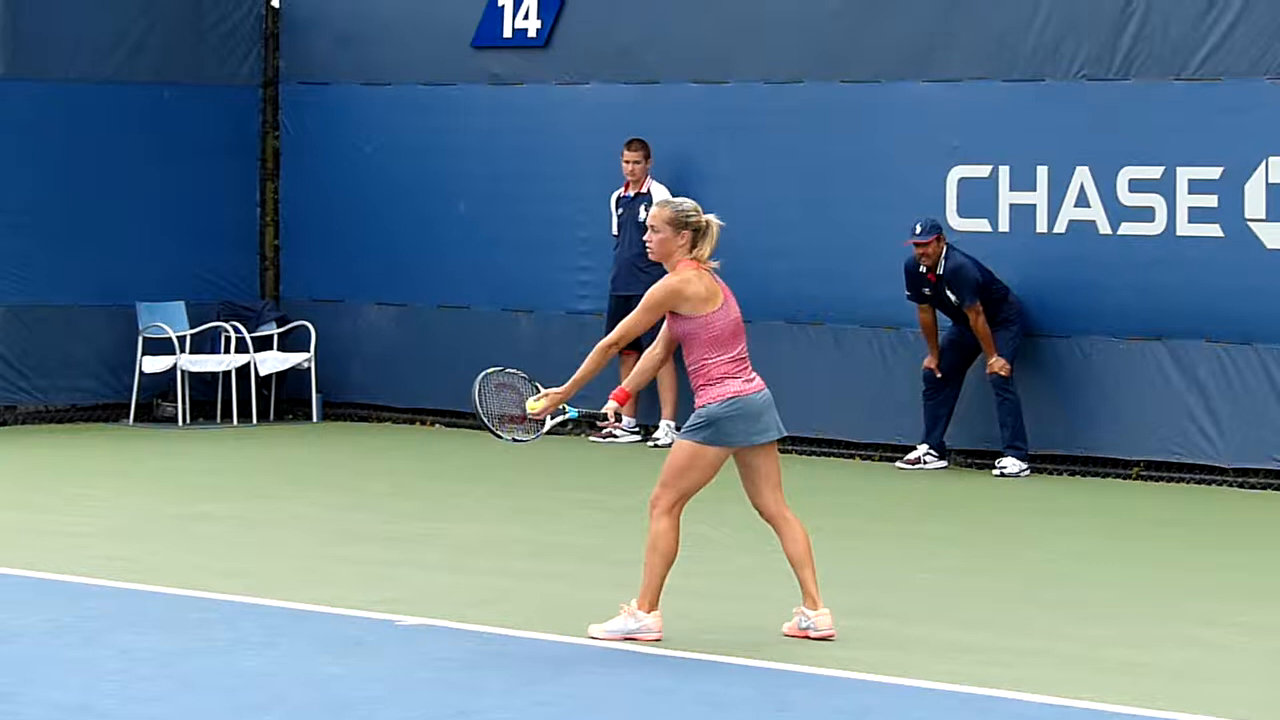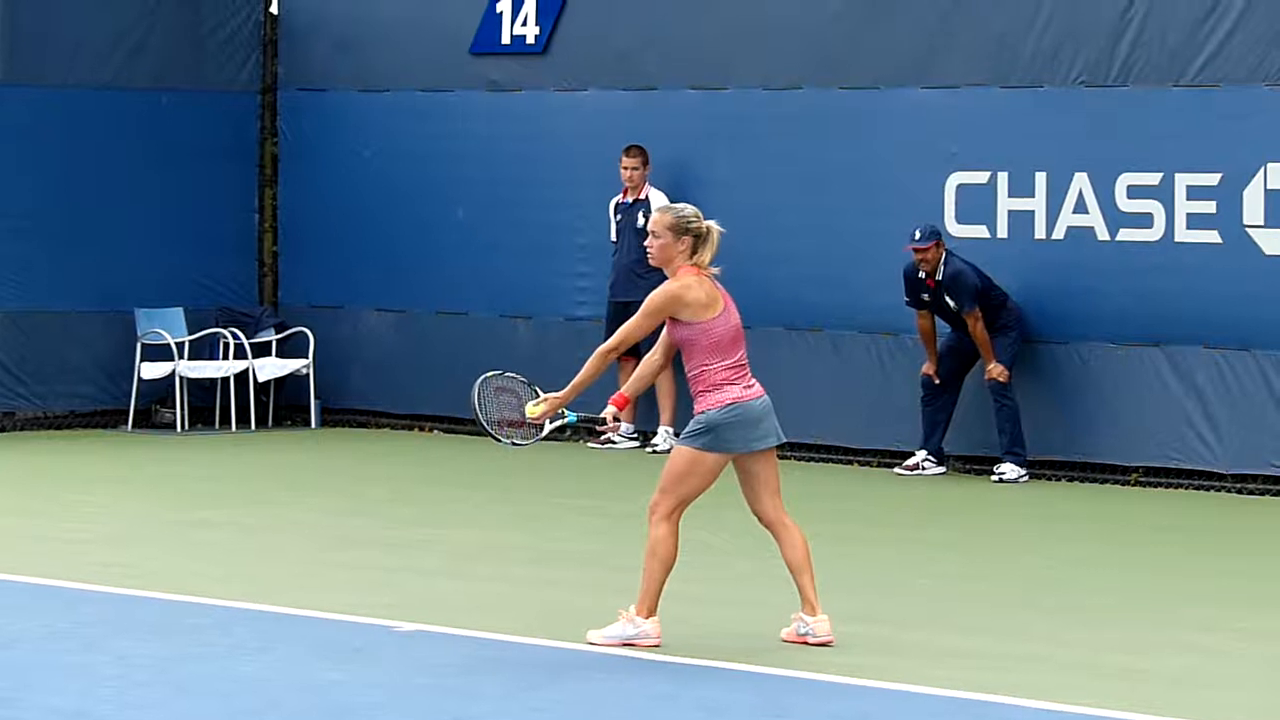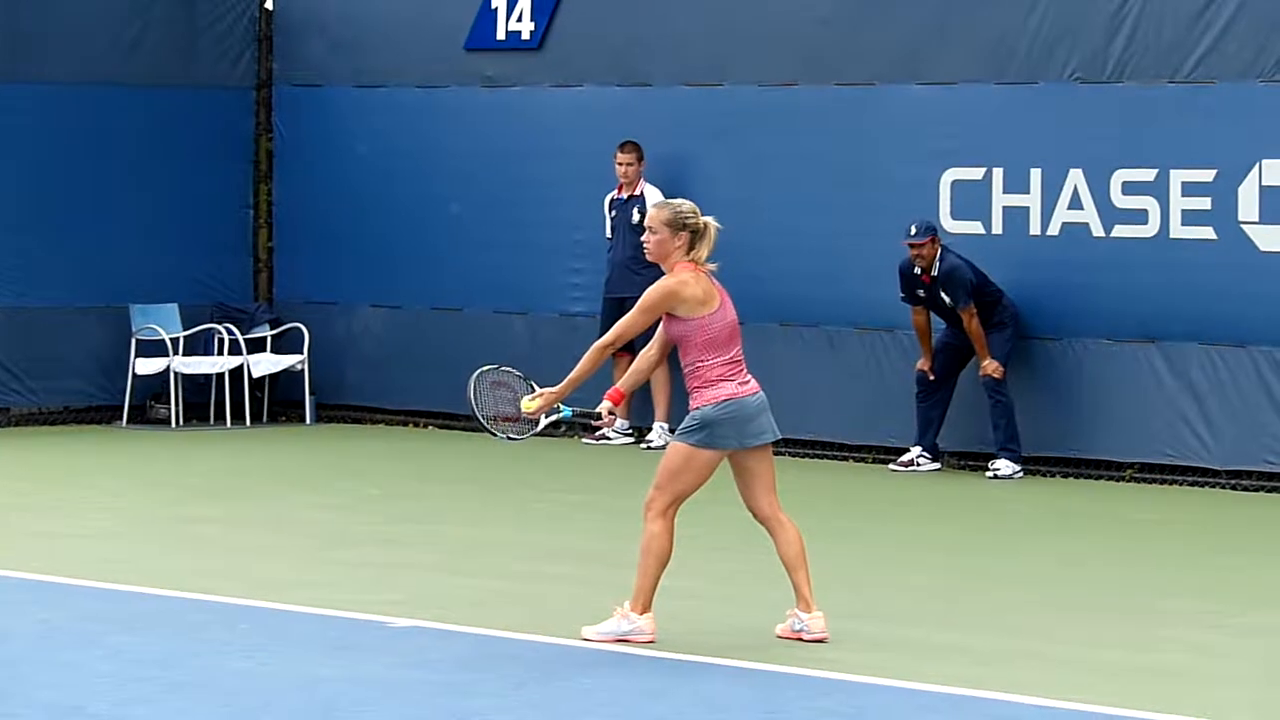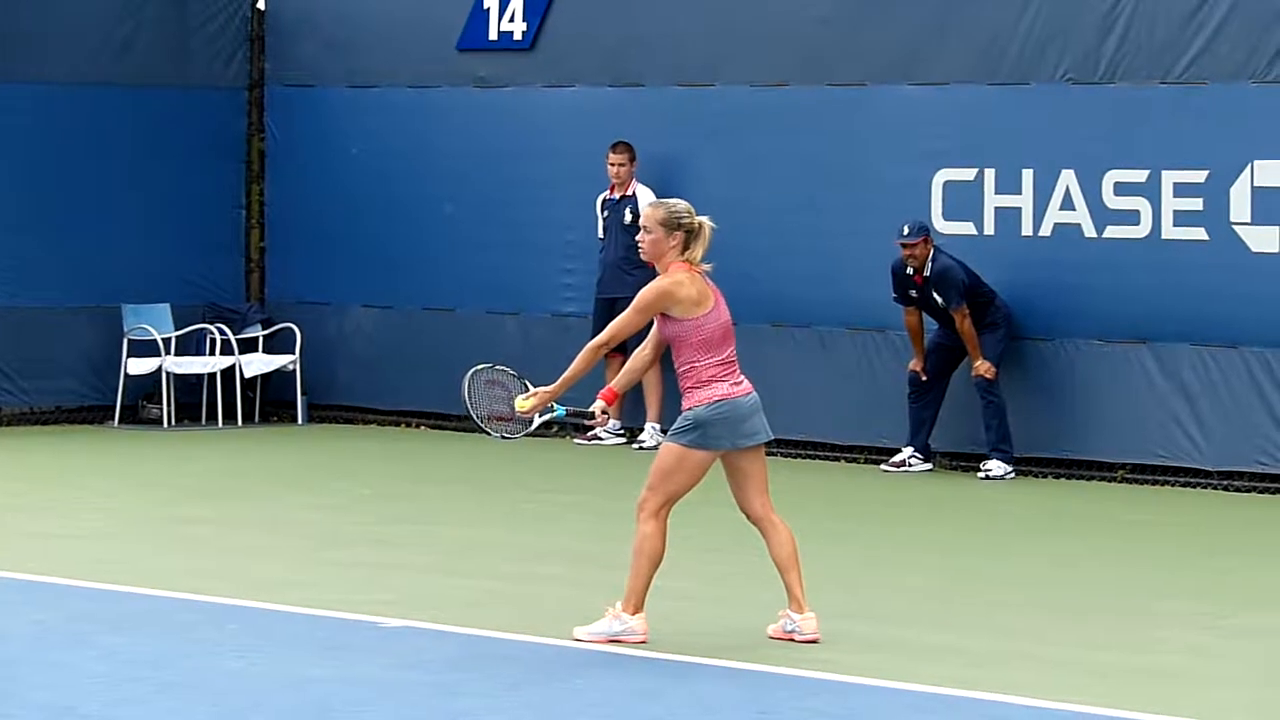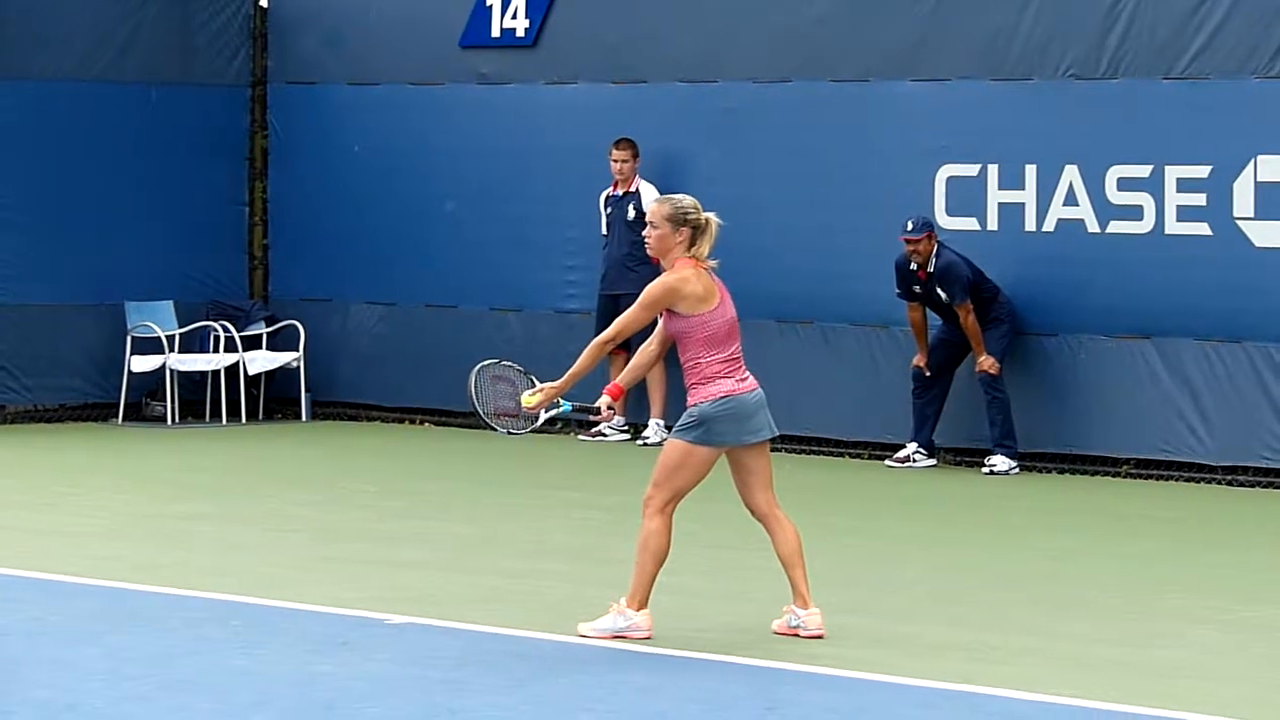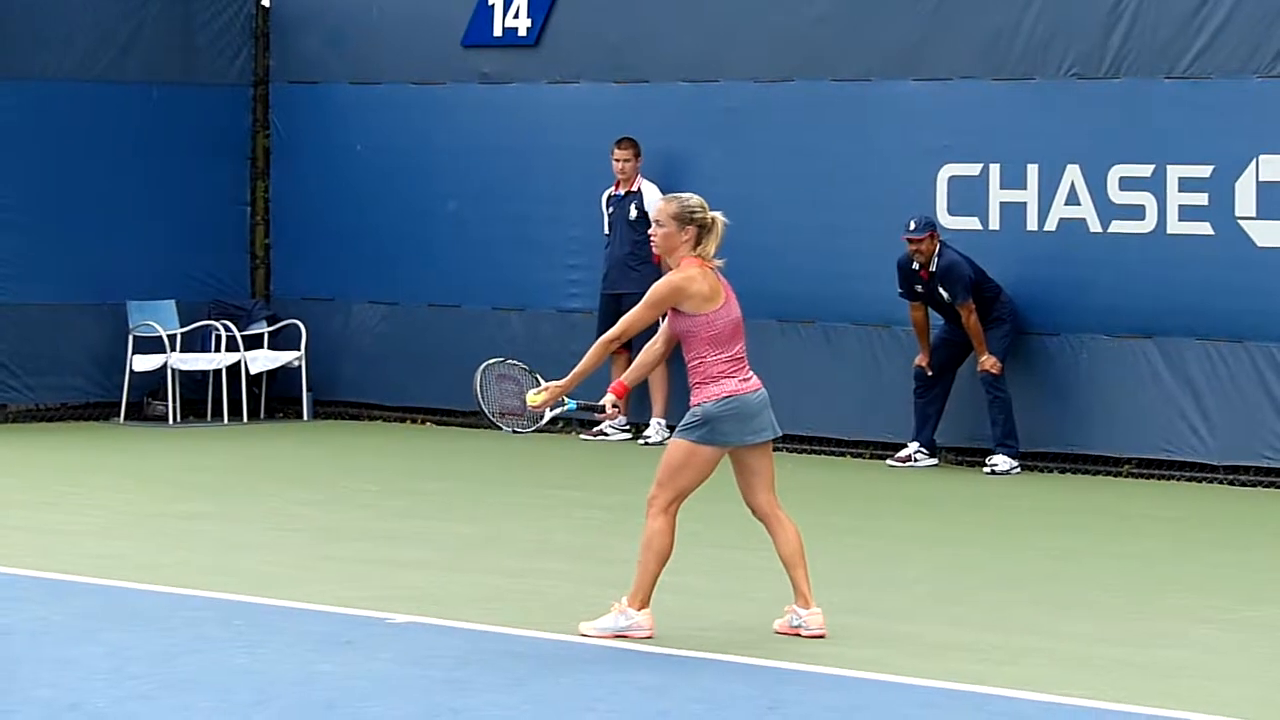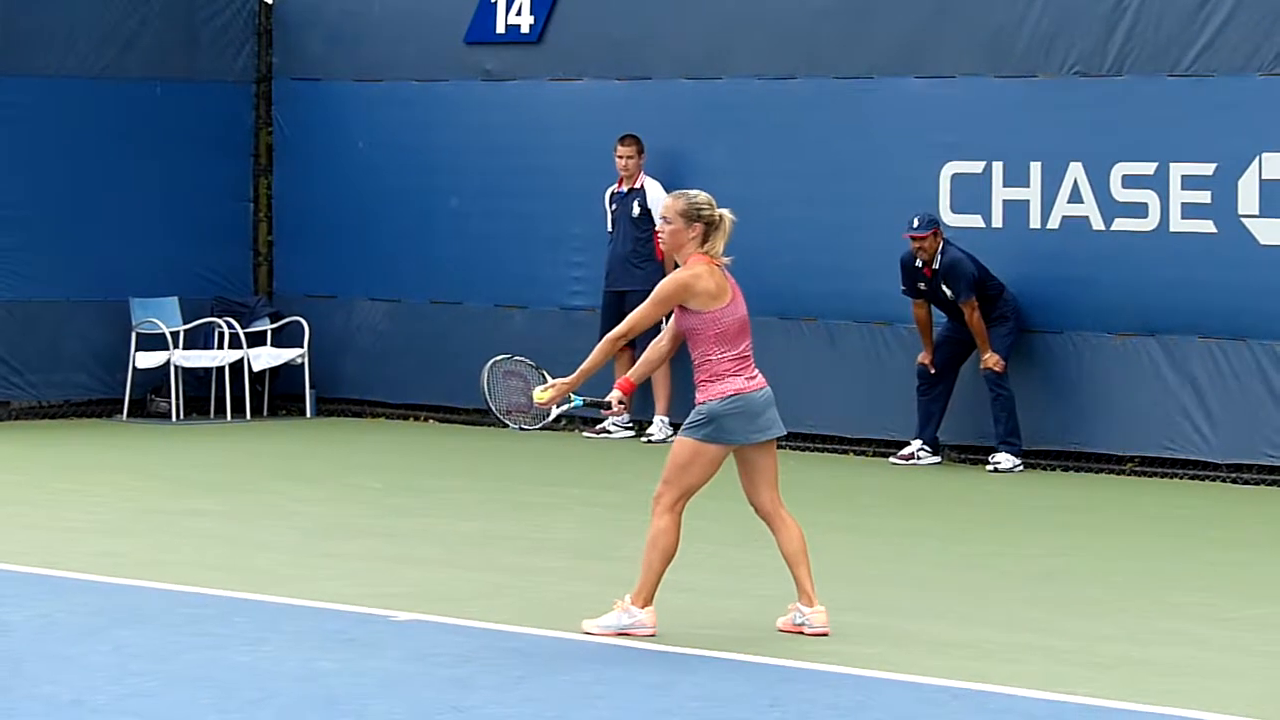
dt=0.3s
person 1, frame 1
left shoulder: (677, 284)
right shoulder: (700, 277)
left elbow: (612, 343)
right elbow: (659, 350)
left wrist: (565, 392)
right wrist: (620, 397)
left hip: (721, 408)
right hip: (754, 400)
left knee: (664, 505)
right knee: (775, 508)
left ankle: (644, 614)
right ankle: (815, 611)
person 1, frame 2
left shoulder: (678, 290)
right shoulder: (700, 284)
left elbow: (612, 348)
right elbow: (658, 356)
left wrist: (564, 397)
right wrist: (620, 401)
left hip: (720, 415)
right hip: (753, 406)
left knee: (663, 511)
right knee: (773, 514)
left ankle: (643, 620)
right ankle: (814, 618)
person 1, frame 3
left shoulder: (674, 285)
right shoulder: (696, 279)
left elbow: (608, 343)
right elbow: (654, 350)
left wrist: (560, 391)
right wrist: (615, 397)
left hip: (716, 410)
right hip: (749, 403)
left knee: (658, 507)
right knee: (769, 511)
left ankle: (637, 616)
right ankle: (808, 615)
person 1, frame 4
left shoulder: (669, 286)
right shoulder: (691, 280)
left elbow: (602, 343)
right elbow: (649, 350)
left wrist: (554, 391)
right wrist: (608, 396)
left hip: (708, 411)
right hip: (741, 403)
left knee: (651, 508)
right knee: (761, 512)
left ankle: (629, 616)
right ankle: (800, 615)
person 1, frame 5
left shoulder: (674, 282)
right shoulder: (697, 275)
left elbow: (608, 339)
right elbow: (654, 346)
left wrist: (559, 387)
right wrist: (614, 391)
left hip: (712, 407)
right hip: (746, 400)
left knee: (656, 504)
right knee: (765, 507)
left ankle: (633, 612)
right ankle: (805, 611)
person 1, frame 6
left shoulder: (680, 281)
right shoulder: (703, 274)
left elbow: (613, 338)
right elbow: (660, 344)
left wrist: (565, 385)
right wrist: (619, 389)
left hip: (717, 407)
right hip: (749, 400)
left knee: (660, 504)
right knee: (767, 507)
left ankle: (635, 612)
right ankle: (806, 610)
person 1, frame 7
left shoulder: (687, 278)
right shoulder: (710, 272)
left elbow: (620, 334)
right elbow: (666, 341)
left wrist: (571, 382)
right wrist: (625, 386)
left hip: (721, 405)
right hip: (754, 397)
left knee: (666, 502)
right knee: (770, 506)
left ankle: (638, 610)
right ankle: (810, 608)
person 2, frame 1
left shoulder: (659, 193)
right shoulder: (617, 197)
right wrist: (621, 271)
left hip: (651, 287)
right hip: (621, 287)
right knee: (627, 352)
left ankle: (667, 425)
right ankle: (627, 424)
person 2, frame 2
left shoulder: (657, 200)
right shoulder: (615, 204)
right wrist: (619, 279)
left hip: (649, 292)
right hip: (619, 292)
right knee: (625, 358)
left ankle: (665, 431)
right ankle: (626, 429)
person 2, frame 3
left shoulder: (652, 196)
right shoulder: (610, 200)
left wrist: (660, 280)
right wrist: (615, 274)
left hip: (644, 289)
right hip: (614, 289)
right knee: (620, 354)
left ankle: (661, 427)
right ankle: (620, 426)
person 2, frame 4
left shoulder: (644, 196)
right shoulder: (602, 201)
right wrist: (607, 276)
left hip: (636, 290)
right hip: (607, 289)
right knee: (613, 355)
left ankle: (652, 428)
right ankle: (613, 425)
person 2, frame 5
left shoulder: (647, 193)
right shoulder: (606, 197)
right wrist: (609, 275)
left hip: (640, 287)
right hip: (610, 287)
right knee: (616, 352)
left ankle: (657, 424)
right ankle: (616, 422)
person 2, frame 6
left shoulder: (649, 193)
right shoulder: (608, 196)
right wrist: (612, 274)
left hip: (642, 287)
right hip: (612, 286)
right knee: (619, 351)
left ankle: (658, 423)
right ankle: (618, 421)
person 2, frame 7
left shoulder: (652, 190)
right shoulder: (611, 194)
right wrist: (615, 272)
left hip: (645, 284)
right hip: (615, 283)
right knee: (621, 349)
left ankle: (662, 422)
right ankle: (620, 419)
person 3, frame 1
left shoulder: (959, 267)
right shoulder: (913, 267)
left elbow: (976, 315)
right elbow: (925, 310)
left wrist: (993, 357)
right wrist: (934, 354)
left hip: (1003, 318)
right hip: (964, 323)
left knee: (999, 377)
right knee: (935, 375)
left ankle: (1016, 457)
right ankle: (932, 450)
person 3, frame 2
left shoulder: (958, 273)
right shoulder: (912, 273)
left elbow: (975, 321)
right elbow: (924, 317)
left wrist: (990, 364)
right wrist: (932, 360)
left hip: (1002, 325)
right hip: (963, 330)
left knee: (997, 383)
right knee: (933, 381)
left ankle: (1014, 463)
right ankle: (930, 456)
person 3, frame 3
left shoulder: (953, 269)
right shoulder: (907, 269)
left elbow: (970, 317)
right elbow: (919, 313)
left wrist: (985, 359)
right wrist: (926, 356)
left hip: (996, 321)
right hip: (957, 326)
left knee: (992, 379)
right knee: (928, 377)
left ankle: (1009, 459)
right ankle: (925, 452)
person 3, frame 4
left shoulder: (946, 269)
right shoulder: (900, 269)
left elbow: (963, 318)
right elbow: (912, 313)
left wrist: (977, 360)
right wrist: (919, 357)
left hip: (989, 322)
right hip: (950, 327)
left knee: (984, 380)
right knee: (919, 378)
left ankle: (1001, 460)
right ankle: (917, 452)
person 3, frame 5
left shoulder: (949, 265)
right shoulder: (904, 265)
left elbow: (966, 313)
right elbow: (915, 309)
left wrist: (981, 355)
right wrist: (923, 352)
left hip: (993, 317)
right hip: (954, 322)
left knee: (988, 375)
right knee: (924, 374)
left ankle: (1005, 455)
right ankle: (921, 448)
person 3, frame 6
left shoulder: (952, 265)
right shoulder: (906, 265)
left elbow: (968, 313)
right elbow: (918, 309)
left wrist: (983, 355)
right wrist: (925, 352)
left hip: (995, 317)
right hip: (955, 322)
left knee: (990, 375)
right knee: (925, 373)
left ankle: (1006, 455)
right ankle: (922, 448)
person 3, frame 7
left shoulder: (955, 262)
right shoulder: (909, 262)
left elbow: (971, 311)
right elbow: (920, 306)
left wrist: (986, 353)
right wrist: (928, 350)
left hip: (998, 315)
right hip: (959, 320)
left knee: (993, 373)
right knee: (929, 371)
left ankle: (1009, 453)
right ankle: (925, 446)
